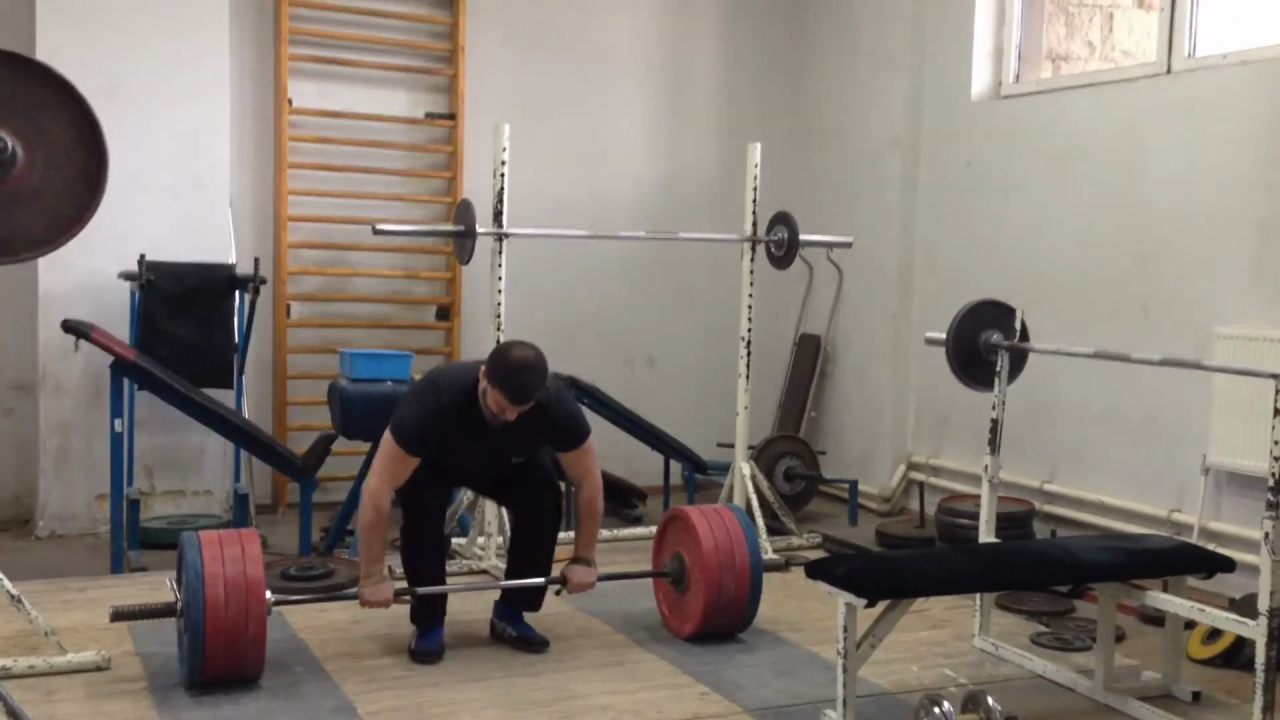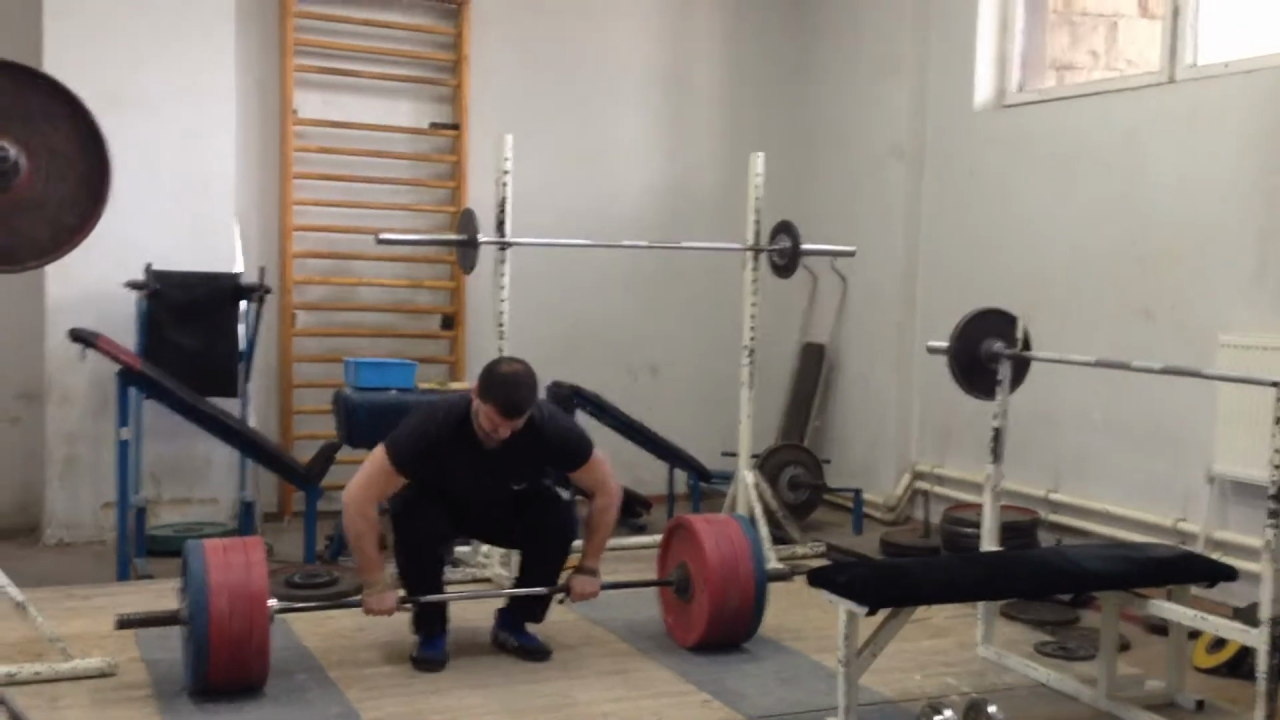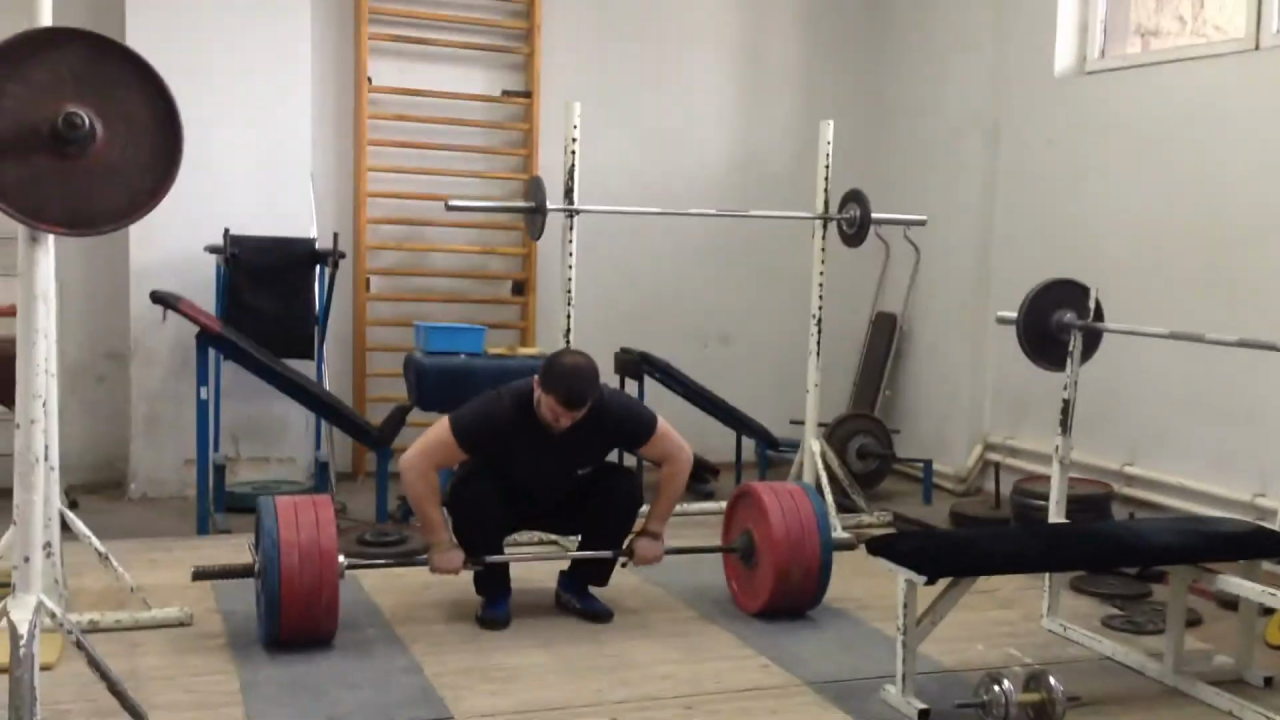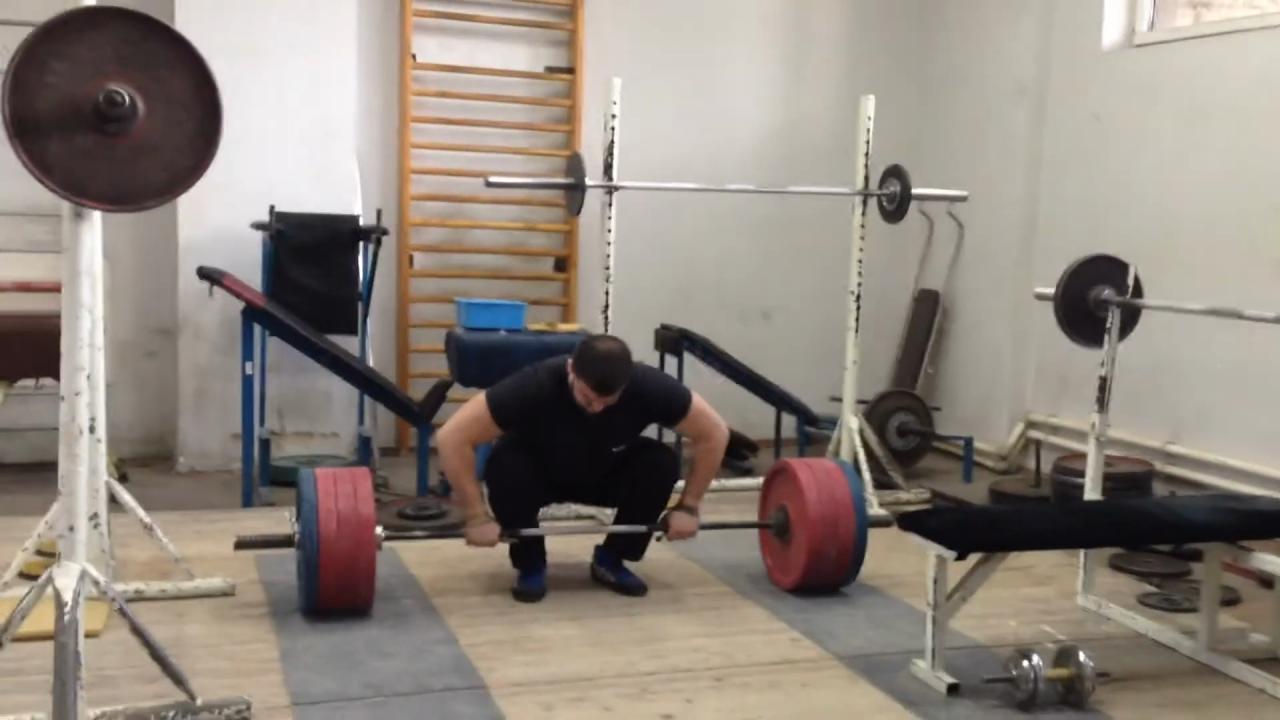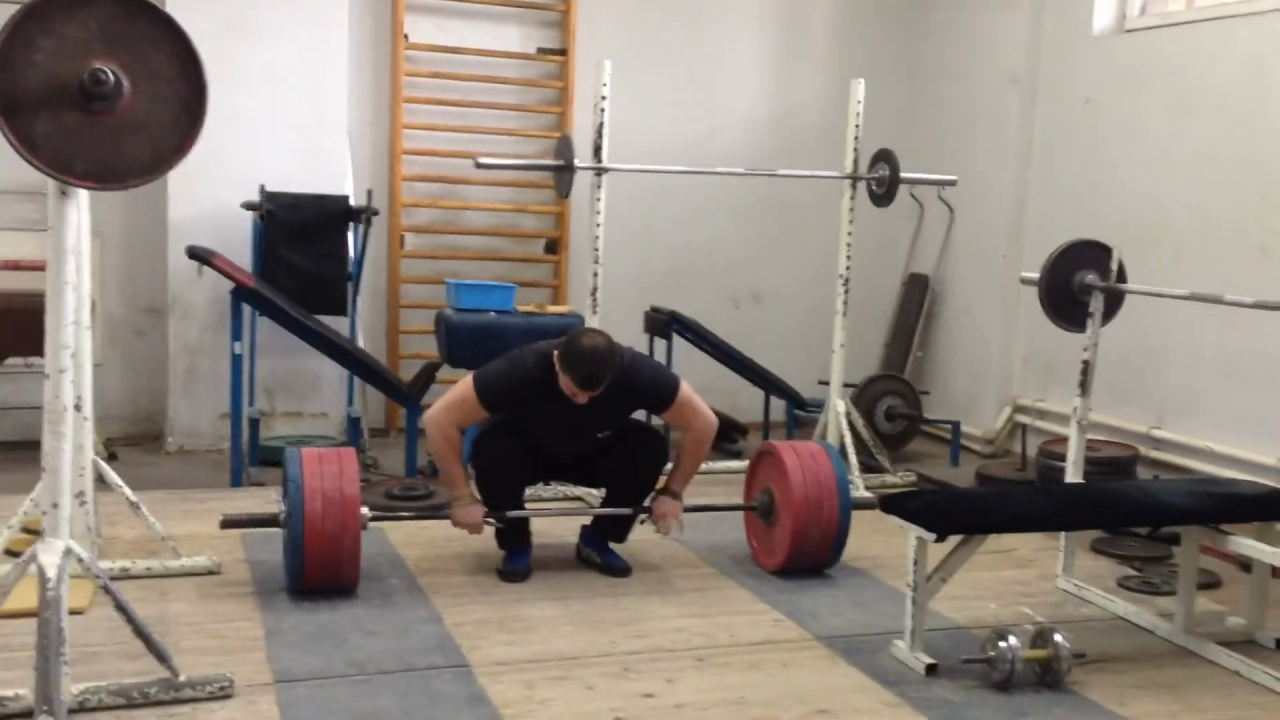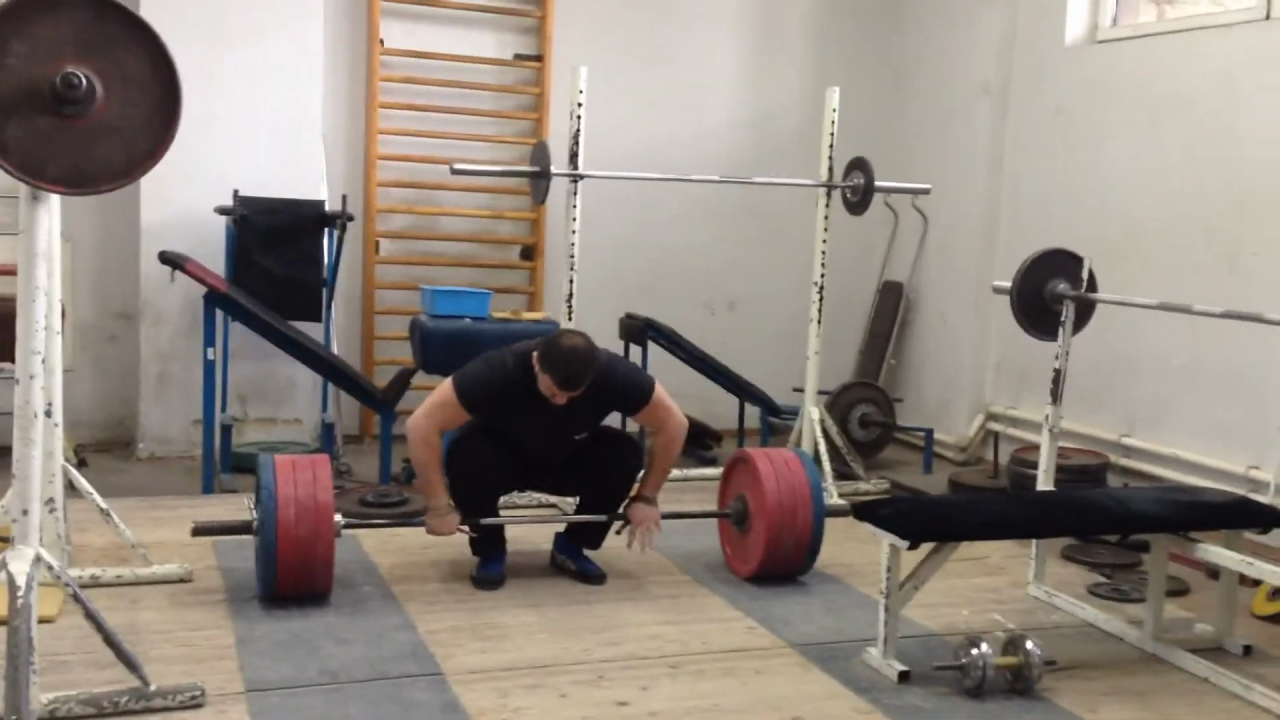
dt=0.3s
person 1, frame 1
left shoulder: (556, 405)
right shoulder: (437, 397)
left elbow: (589, 481)
right elbow: (378, 487)
left wrist: (584, 559)
right wrist: (373, 576)
right hip: (433, 461)
left knee: (544, 504)
right knee: (423, 511)
left ankle: (510, 613)
right ankle: (428, 623)
person 1, frame 2
left shoulder: (552, 427)
right shoulder: (434, 423)
left elbow: (607, 490)
right elbow: (358, 497)
left wrist: (589, 568)
right wrist: (375, 584)
left hip: (506, 502)
right hip: (436, 498)
left knee: (559, 521)
right knee: (417, 527)
left ankle: (513, 623)
right ankle: (431, 631)
person 1, frame 3
left shoulder: (614, 410)
right shoulder: (499, 409)
left elbow: (679, 456)
right elbow: (414, 463)
left wrist: (653, 532)
right wrist: (441, 544)
left hip: (569, 501)
right hip: (501, 502)
left knee: (625, 488)
right knee: (470, 496)
left ankle: (575, 585)
right ankle: (494, 592)
person 1, frame 4
left shoulder: (649, 387)
right shoulder: (535, 386)
left elbow: (715, 433)
right elbow: (451, 437)
left wrist: (688, 506)
right wrist: (477, 517)
left hip: (604, 476)
right hip: (539, 475)
left knee: (662, 463)
right knee: (506, 468)
left ankle: (610, 559)
right ankle: (530, 565)
person 1, frame 5
left shoulder: (637, 373)
right shoulder: (521, 369)
left elbow: (704, 423)
right elbow: (438, 419)
left wrist: (671, 493)
right wrist: (462, 499)
left hip: (594, 453)
right hip: (526, 451)
left knee: (651, 448)
right knee: (493, 451)
left ankle: (596, 540)
right ankle: (515, 544)
person 1, frame 6
left shoulder: (614, 374)
right shoulder: (500, 370)
left elbow: (673, 425)
right elbow: (421, 424)
left wrist: (646, 498)
right wrist: (440, 508)
left hip: (568, 459)
right hip: (502, 458)
left knee: (625, 454)
right knee: (468, 456)
left ankle: (571, 547)
right ankle: (490, 552)
